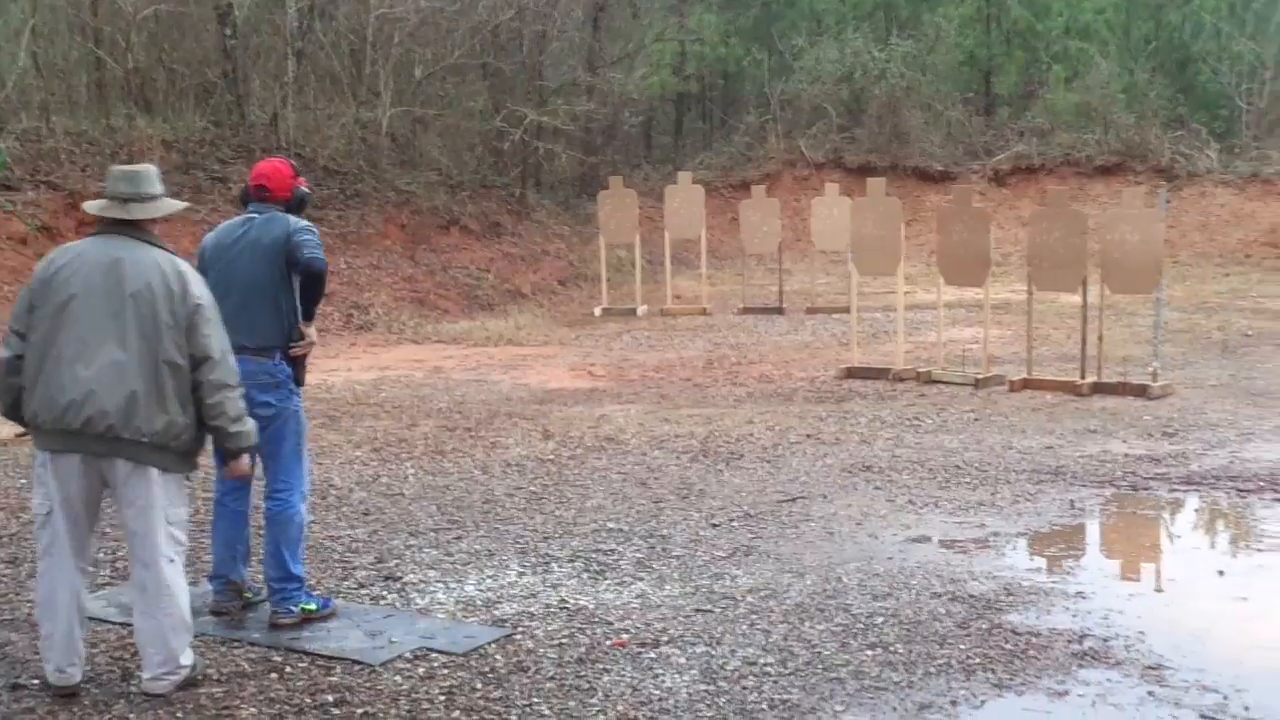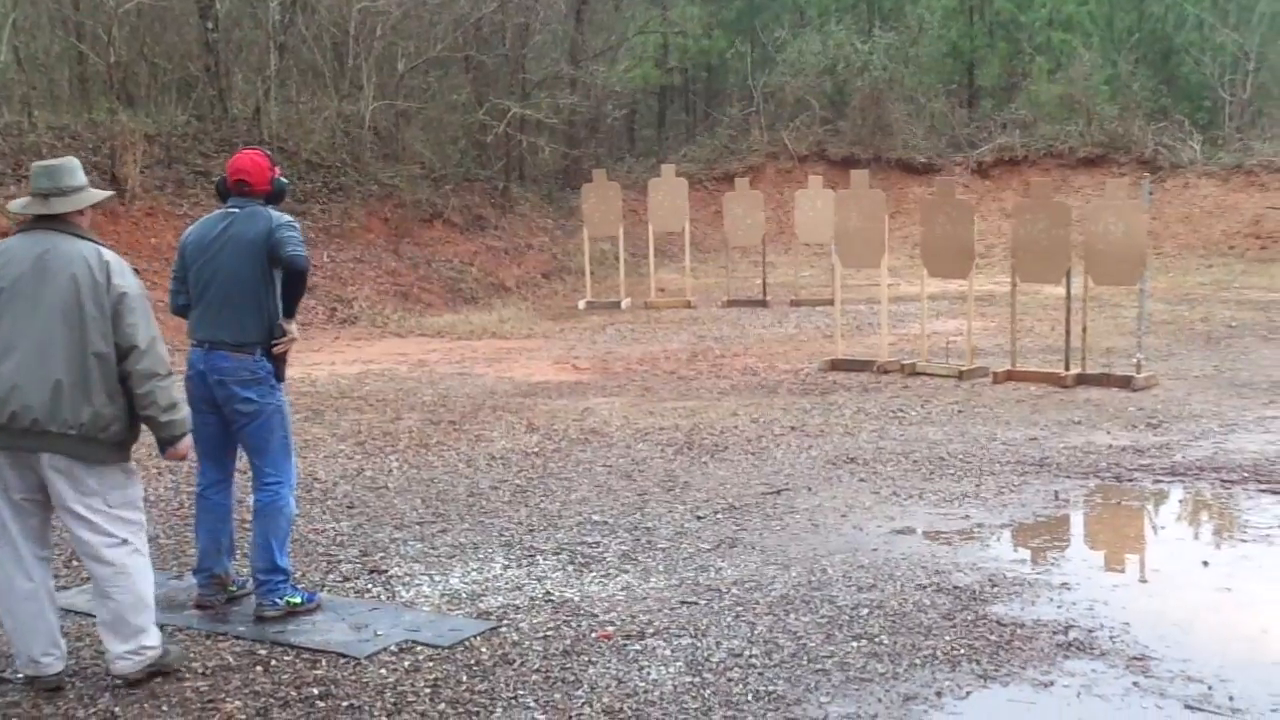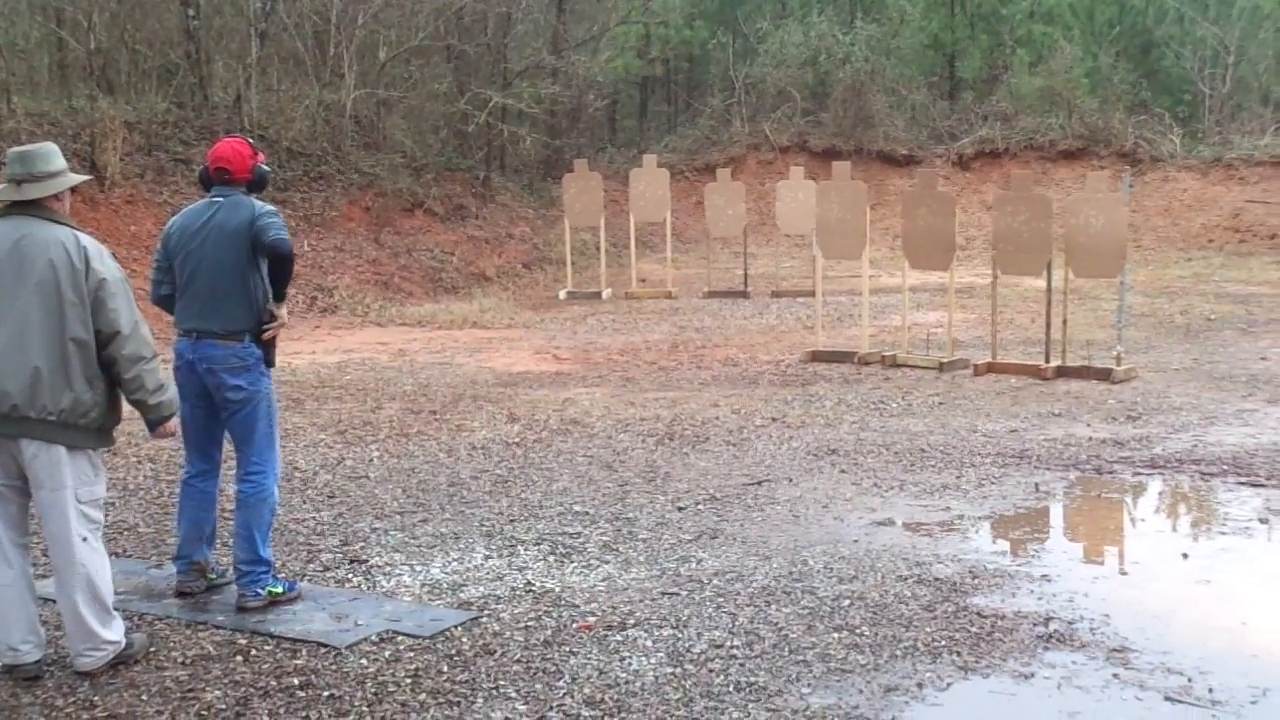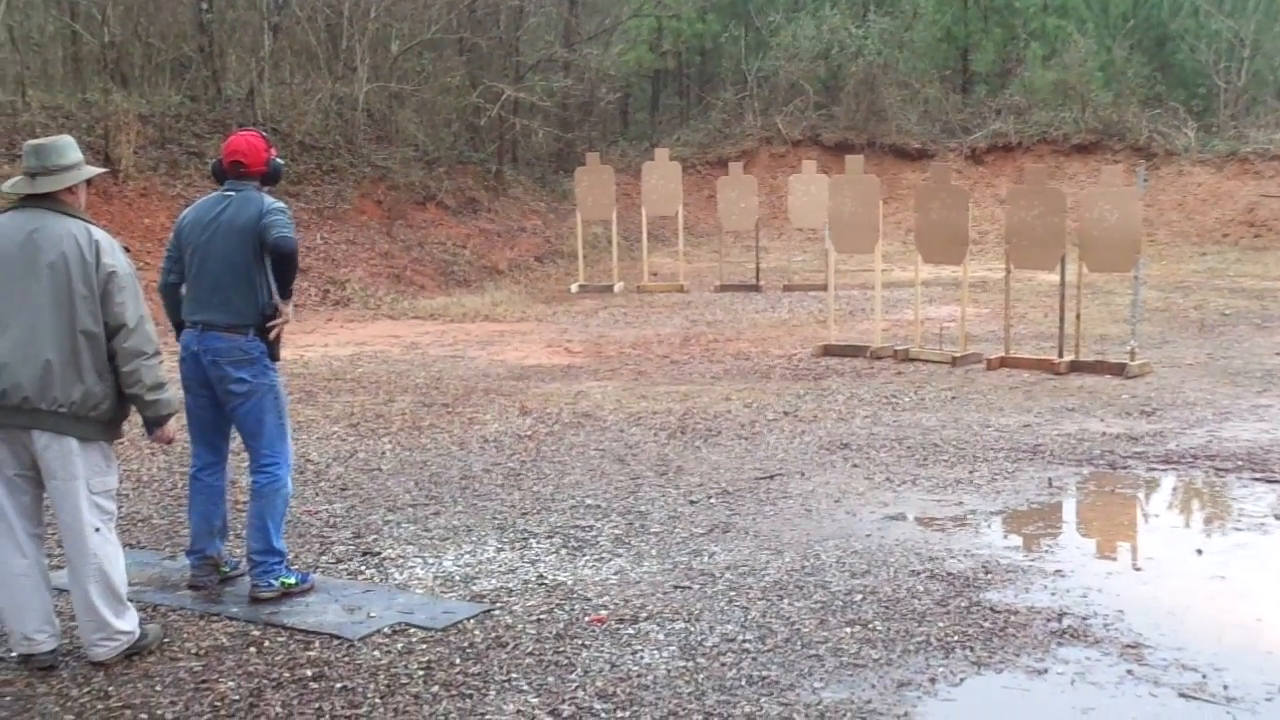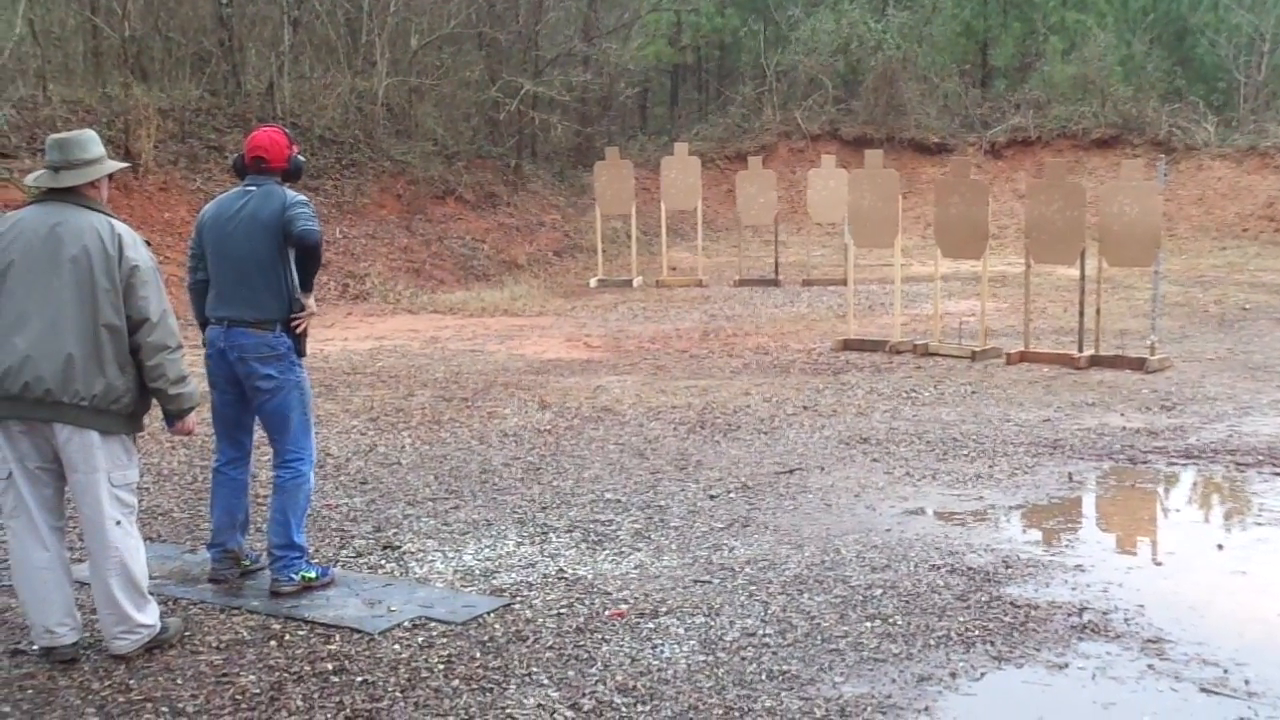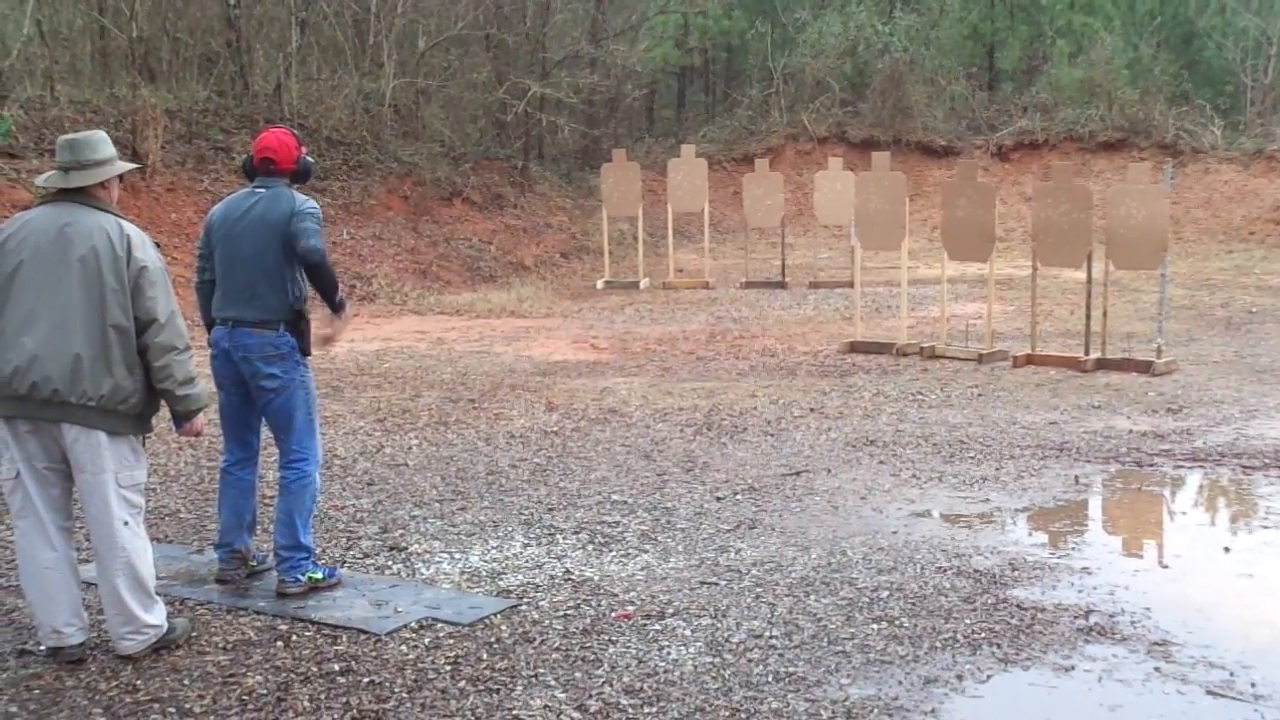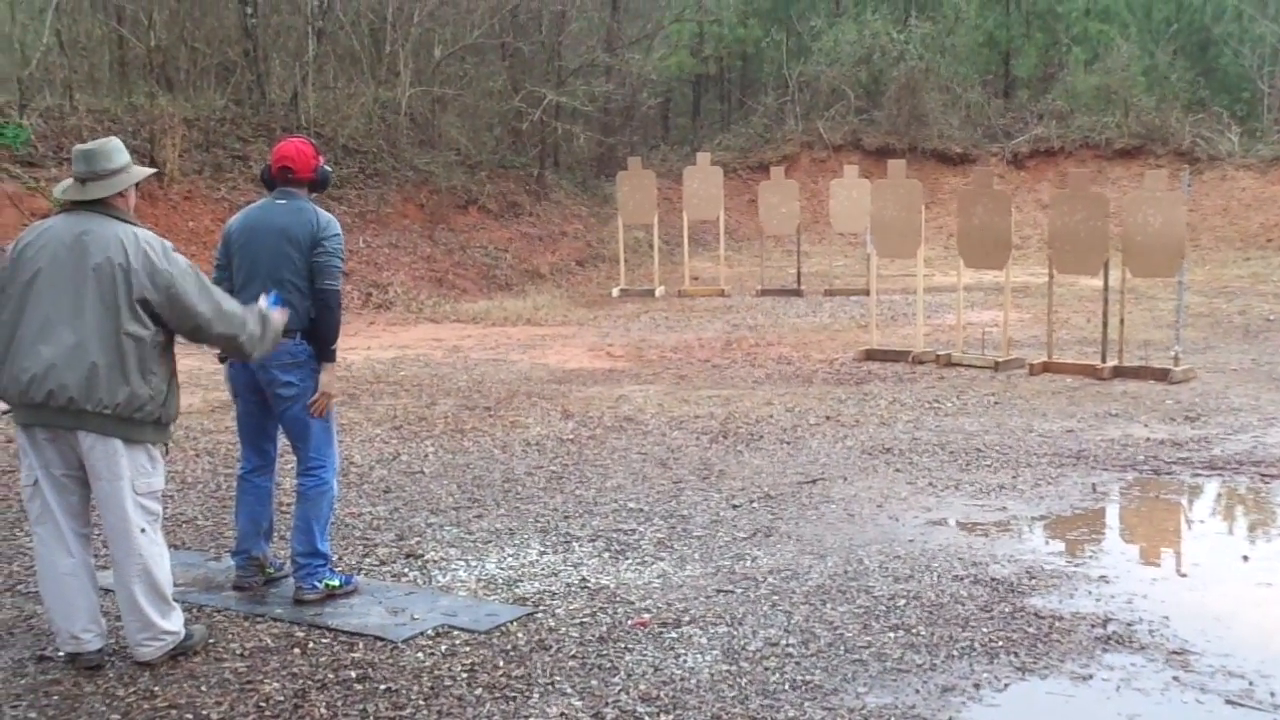
dt=0.5s
person 1, frame 1
left shoulder: (56, 264)
right shoulder: (177, 275)
right elbow: (213, 368)
right wrist: (235, 440)
left hip: (63, 432)
right hip: (147, 436)
left knee: (61, 554)
right knee: (156, 558)
left ankle: (62, 670)
right ankle: (166, 669)
person 1, frame 2
right shoulder: (105, 266)
right elbow: (144, 358)
right wrist: (171, 428)
right hip: (80, 430)
right knee: (114, 540)
right ankle: (136, 650)
person 1, frame 3
right shoulder: (82, 251)
right elbow: (127, 342)
right wrist: (157, 406)
right hip: (57, 415)
right knee: (74, 535)
right ankle: (97, 646)
person 1, frame 4
right shoulder: (94, 245)
right elbow: (132, 339)
right wrist: (156, 409)
right hip: (69, 407)
right knee: (88, 525)
right ankle: (111, 636)
person 1, frame 5
right shoulder: (116, 238)
right elbow: (154, 332)
right wrist: (178, 401)
right hip: (89, 400)
right knee: (109, 519)
left ankle: (54, 634)
right ankle: (131, 630)
person 1, frame 6
right shoulder: (126, 239)
right elbow: (162, 334)
right wrist: (186, 403)
right hip: (97, 400)
right knee: (117, 519)
left ankle: (62, 635)
right ankle: (139, 630)
person 1, frame 7
right shoulder: (142, 250)
right elbow: (211, 313)
right wrist: (265, 325)
right hip: (113, 409)
left knee: (57, 526)
right knee: (133, 527)
left ankle: (80, 640)
right ankle: (157, 636)
person 2, frame 1
left shoulder: (215, 238)
right shoulder: (293, 229)
right elbow: (314, 265)
right wrist: (306, 320)
right hip: (269, 371)
left knee: (230, 484)
right knee: (286, 488)
left ankle: (227, 587)
right ankle: (287, 599)
person 2, frame 2
left shoulder: (195, 233)
right shoulder: (275, 223)
left elbow: (179, 303)
right elbow: (297, 264)
right wrist: (287, 317)
left hip: (201, 363)
right hip: (250, 367)
left knee: (212, 479)
right knee: (274, 480)
left ankle: (213, 581)
right ankle: (274, 592)
person 2, frame 3
left shoulder: (179, 222)
right shoulder: (257, 212)
left elbow: (161, 293)
right elbow: (281, 249)
right wrist: (278, 301)
left hip: (188, 353)
right hip: (238, 356)
left knee: (199, 467)
right knee: (258, 470)
left ankle: (192, 568)
right ankle: (255, 582)
person 2, frame 4
left shoulder: (192, 214)
right shoulder: (266, 208)
left elbow: (168, 283)
right elbow: (284, 246)
right wrist: (284, 298)
left hip: (195, 346)
right hip: (242, 349)
left knee: (206, 460)
right knee: (271, 461)
left ankle: (205, 562)
right ankle: (269, 573)
person 2, frame 5
left shoulder: (212, 211)
right shoulder: (289, 201)
left elbow: (197, 282)
right elbow: (309, 239)
right wrist: (306, 291)
left hip: (220, 341)
right hip: (268, 344)
left knee: (230, 455)
right knee: (294, 456)
left ankle: (225, 556)
right ankle: (288, 568)
person 2, frame 6
left shoulder: (219, 212)
right shoulder: (297, 206)
left elbow: (204, 283)
right elbow: (313, 255)
right wrist: (336, 305)
left hip: (225, 341)
right hip: (274, 343)
left knee: (238, 454)
right knee: (299, 457)
left ankle: (233, 556)
right ankle: (295, 568)
person 2, frame 7
left shoulder: (238, 222)
right shoulder: (321, 223)
left elbow: (220, 294)
right elbow: (327, 299)
left wrist: (230, 354)
right wrist: (327, 365)
left hip: (244, 352)
right hip: (292, 353)
left knee: (255, 462)
right knee: (317, 465)
left ankle: (250, 563)
right ankle: (311, 574)
